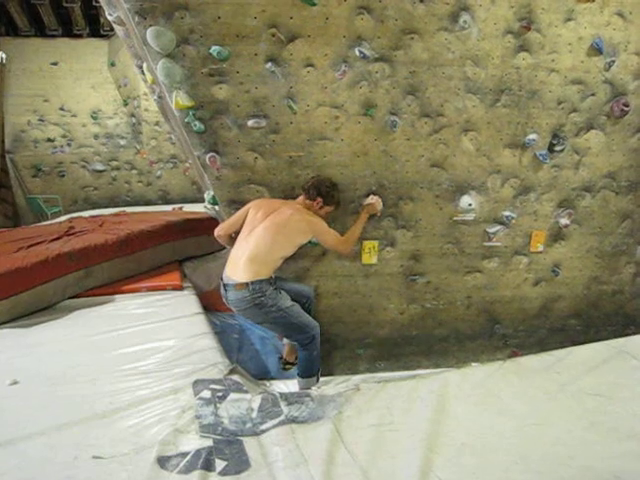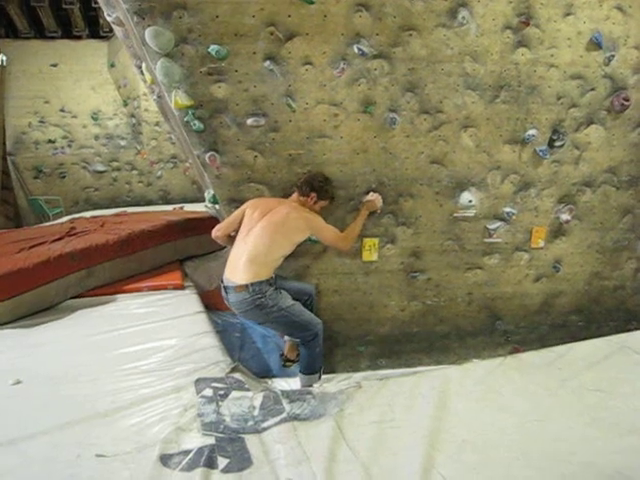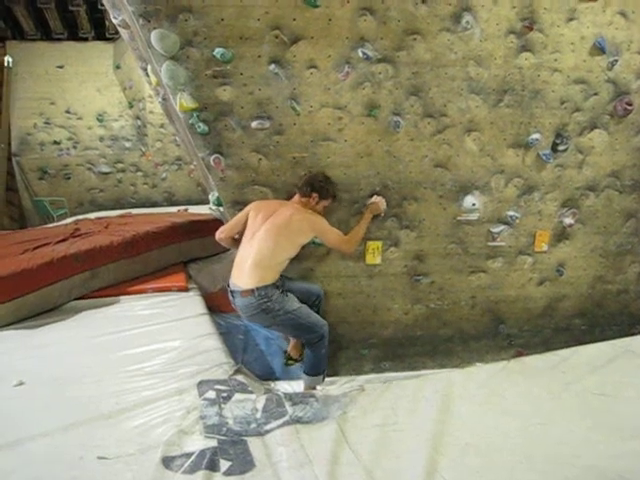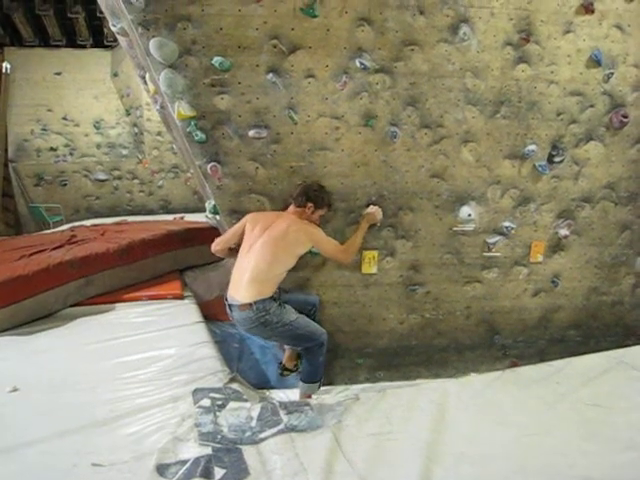
dt=0.4s
person 1, frame 1
left shoulder: (260, 203)
right shoulder: (309, 220)
left elbow: (220, 233)
right elbow: (345, 247)
right wrist: (366, 213)
left hip: (228, 287)
right hip: (251, 294)
left knee: (305, 295)
right knee: (310, 333)
left ankle: (290, 352)
person 1, frame 2
left shoulder: (256, 203)
right shoulder: (305, 217)
left elbow: (218, 234)
right elbow: (345, 243)
right wrist: (365, 210)
left hip: (229, 289)
right hip: (251, 295)
left knee: (306, 294)
right knee: (313, 329)
left ankle: (292, 349)
right ankle: (307, 390)
person 1, frame 3
left shoulder: (259, 205)
right shoulder: (309, 219)
left elbow: (222, 236)
right elbow: (348, 246)
right wrist: (369, 213)
left hip: (236, 292)
right hip: (258, 299)
left knee: (315, 294)
right knee: (318, 331)
left ankle: (295, 348)
right ankle: (310, 392)
person 1, frame 4
left shoulder: (255, 217)
right shoulder: (306, 230)
left elbow: (217, 248)
right elbow: (345, 256)
right wrist: (365, 223)
left hip: (233, 305)
right hip: (255, 312)
left knee: (311, 303)
right knee: (318, 339)
left ankle: (289, 360)
right ankle: (305, 399)
